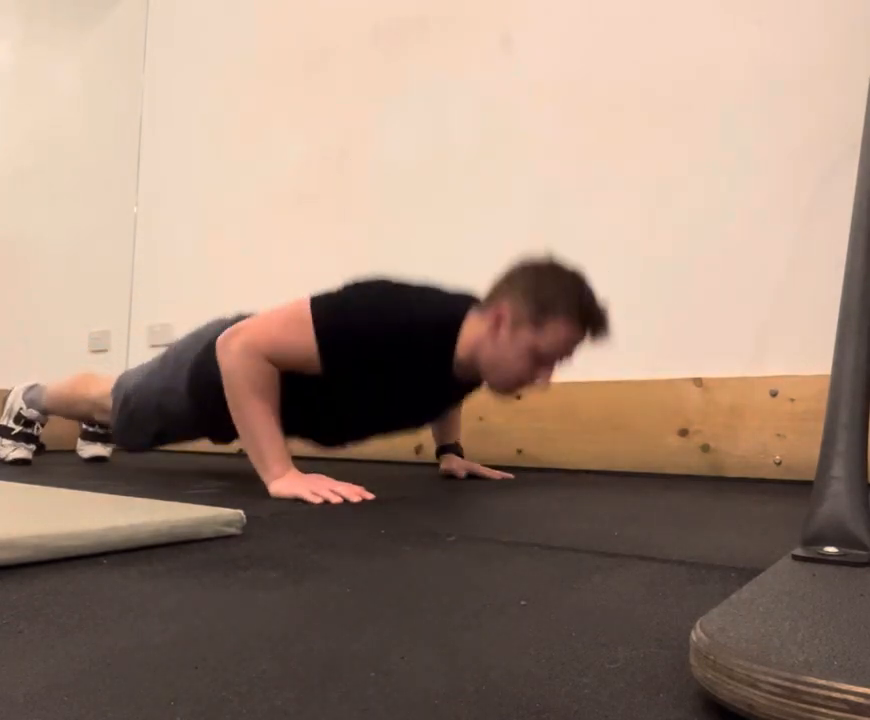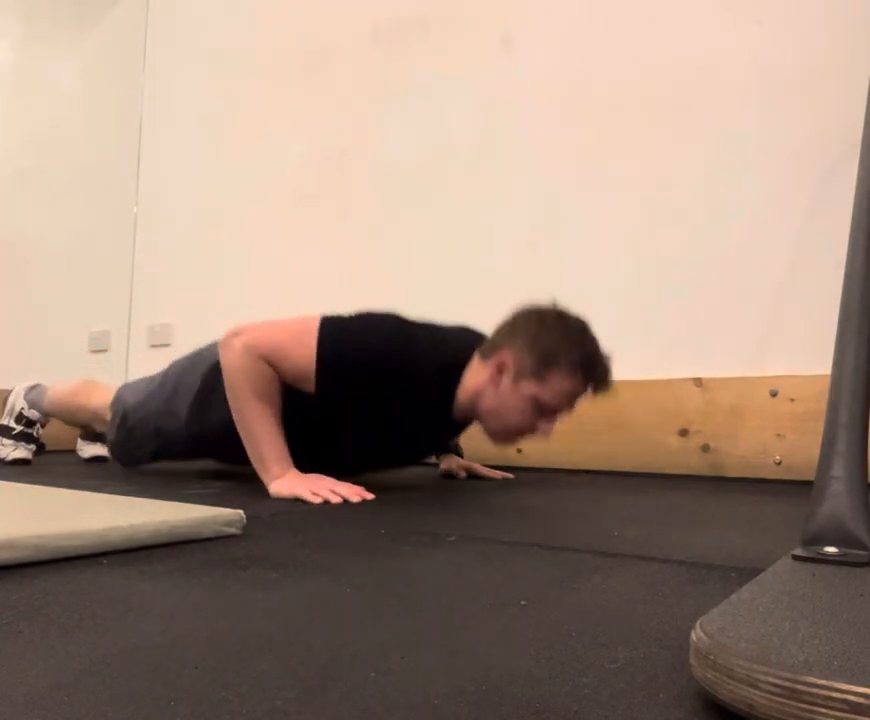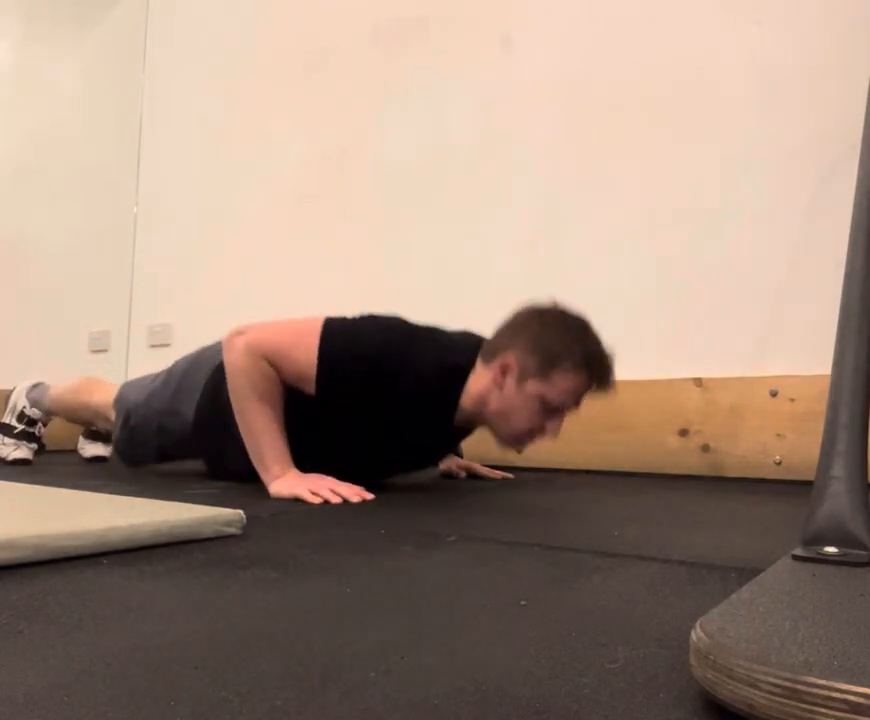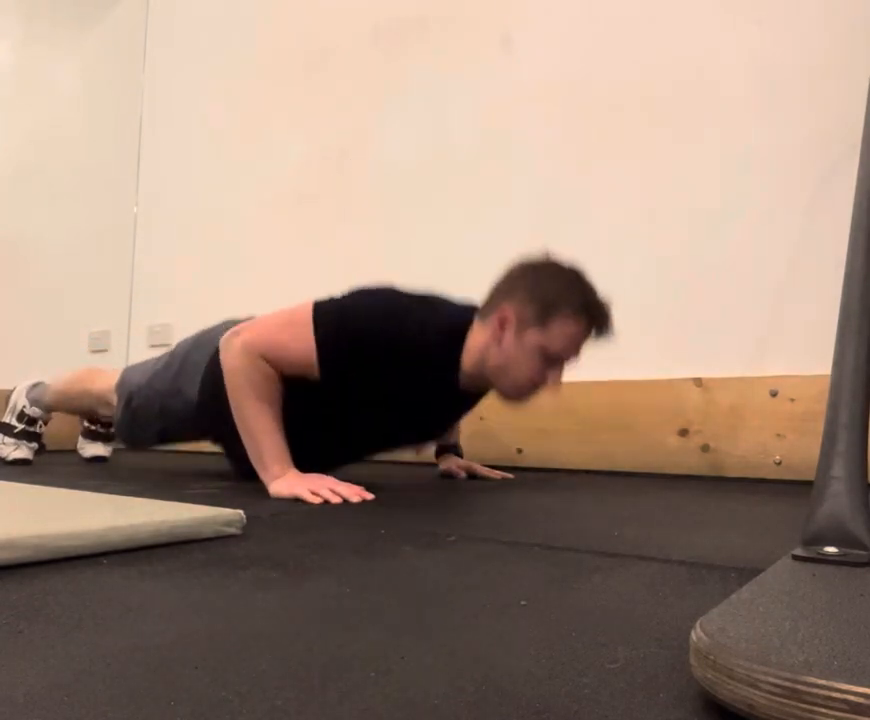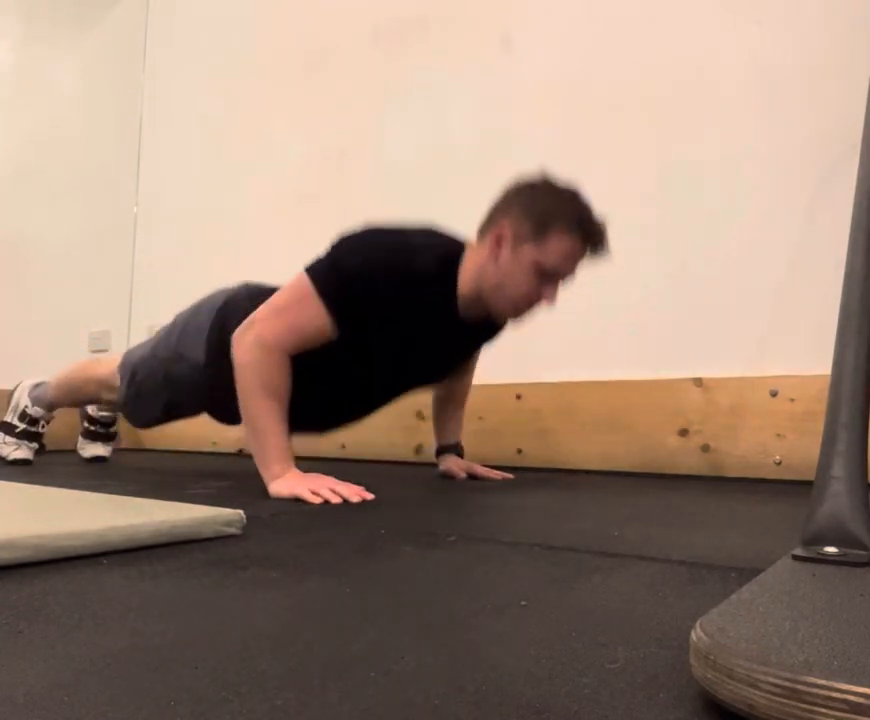
dt=0.1s
person 1, frame 1
left shoulder: (479, 341)
right shoulder: (394, 321)
right elbow: (242, 346)
left wrist: (449, 451)
right wrist: (279, 473)
left hip: (284, 392)
right hip: (217, 369)
right knee: (119, 407)
left ankle: (97, 426)
person 1, frame 2
left shoulder: (469, 368)
right shoulder: (397, 359)
right elbow: (242, 345)
left wrist: (444, 449)
right wrist: (280, 474)
left hip: (269, 395)
right hip: (215, 399)
right knee: (117, 416)
person 1, frame 3
left shoulder: (470, 373)
right shoulder: (399, 363)
right elbow: (245, 345)
left wrist: (445, 451)
right wrist: (279, 473)
left hip: (274, 397)
right hip: (218, 398)
right knee: (119, 413)
person 1, frame 4
left shoulder: (482, 350)
right shoulder: (396, 331)
right elbow: (242, 343)
left wrist: (447, 448)
right wrist: (279, 473)
left hip: (269, 392)
right hip: (219, 377)
right knee: (119, 404)
left ankle: (98, 423)
person 1, frame 5
left shoulder: (483, 305)
right shoulder: (390, 265)
left elbow: (452, 360)
right elbow: (256, 341)
left wrist: (449, 449)
right wrist: (279, 471)
left hip: (261, 346)
right hip: (222, 344)
right knee: (124, 387)
left ankle: (99, 416)
